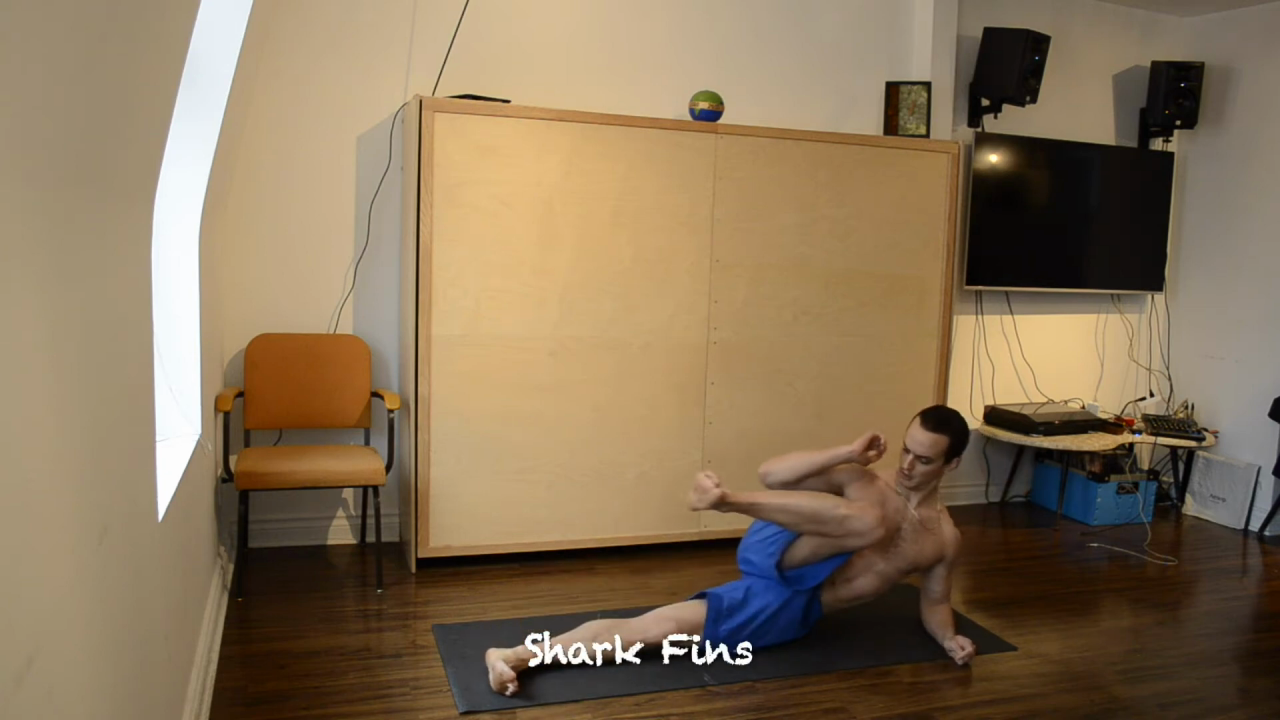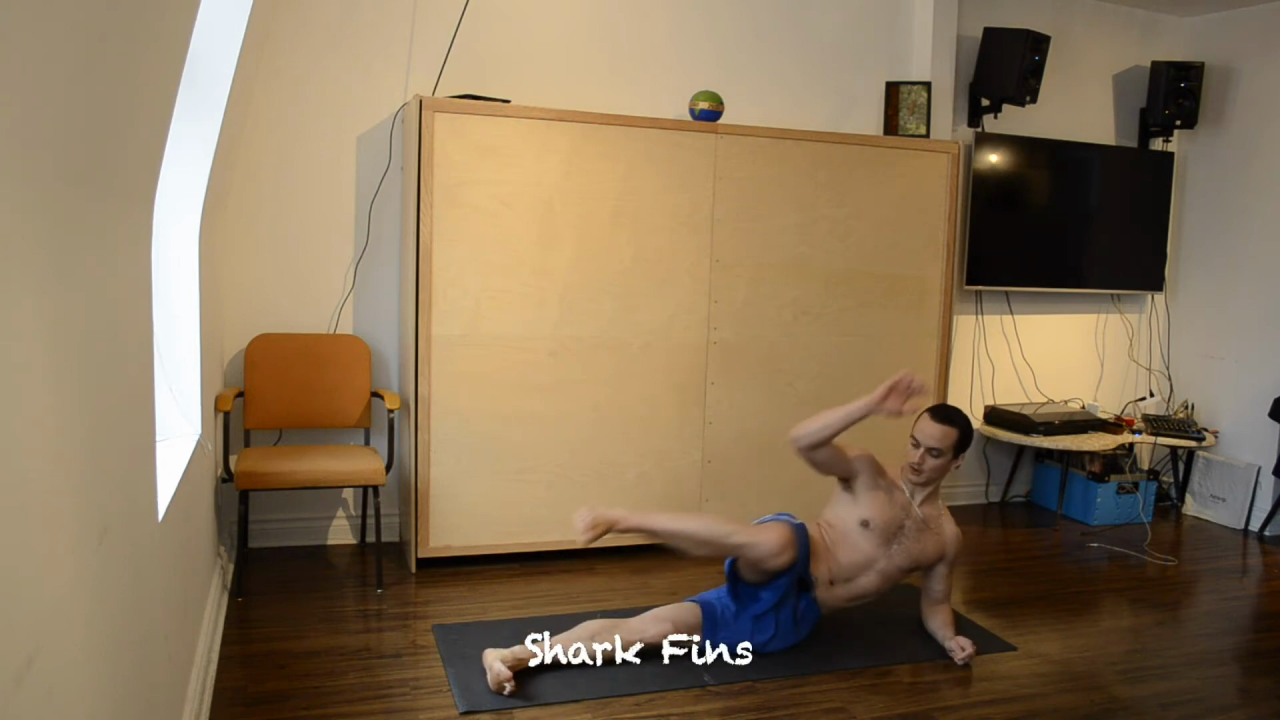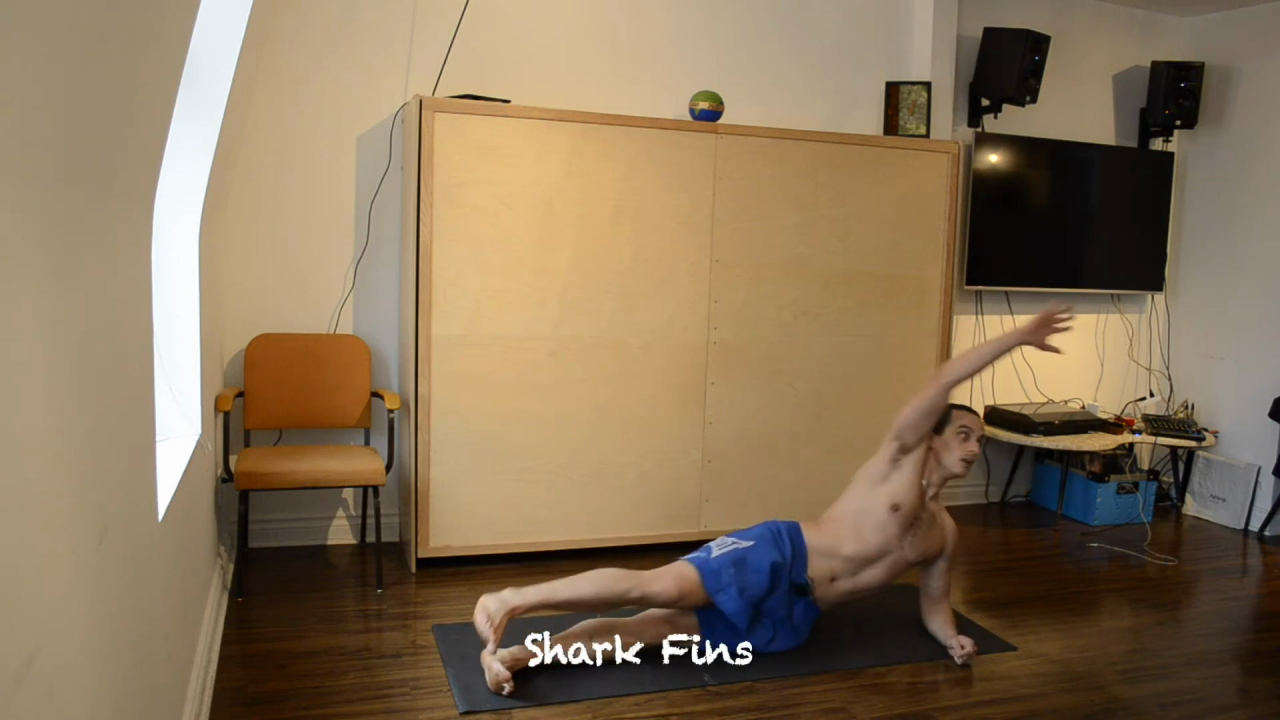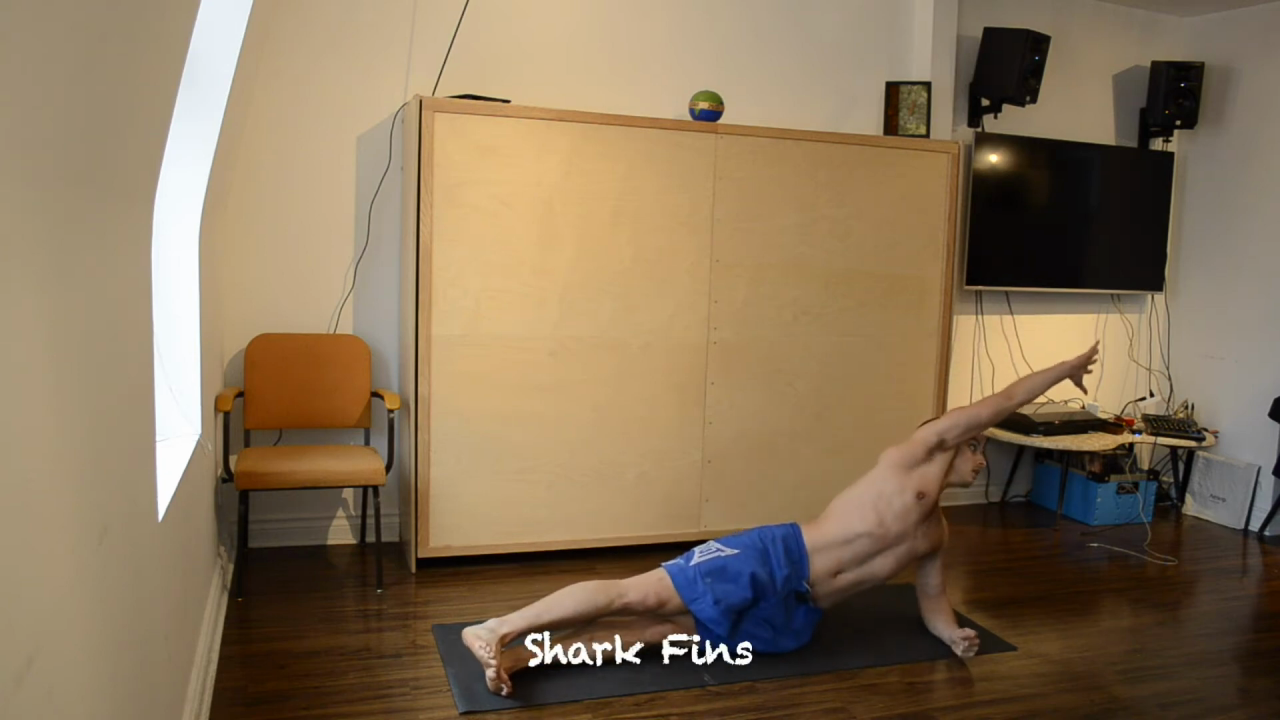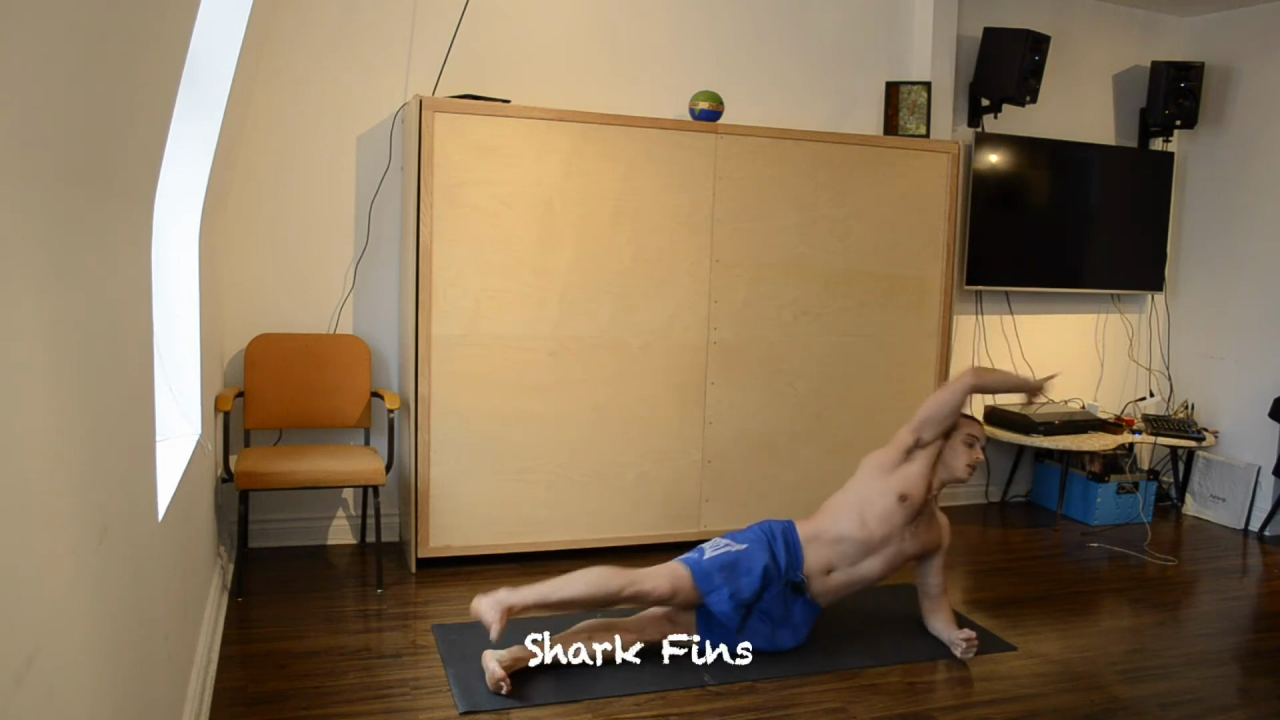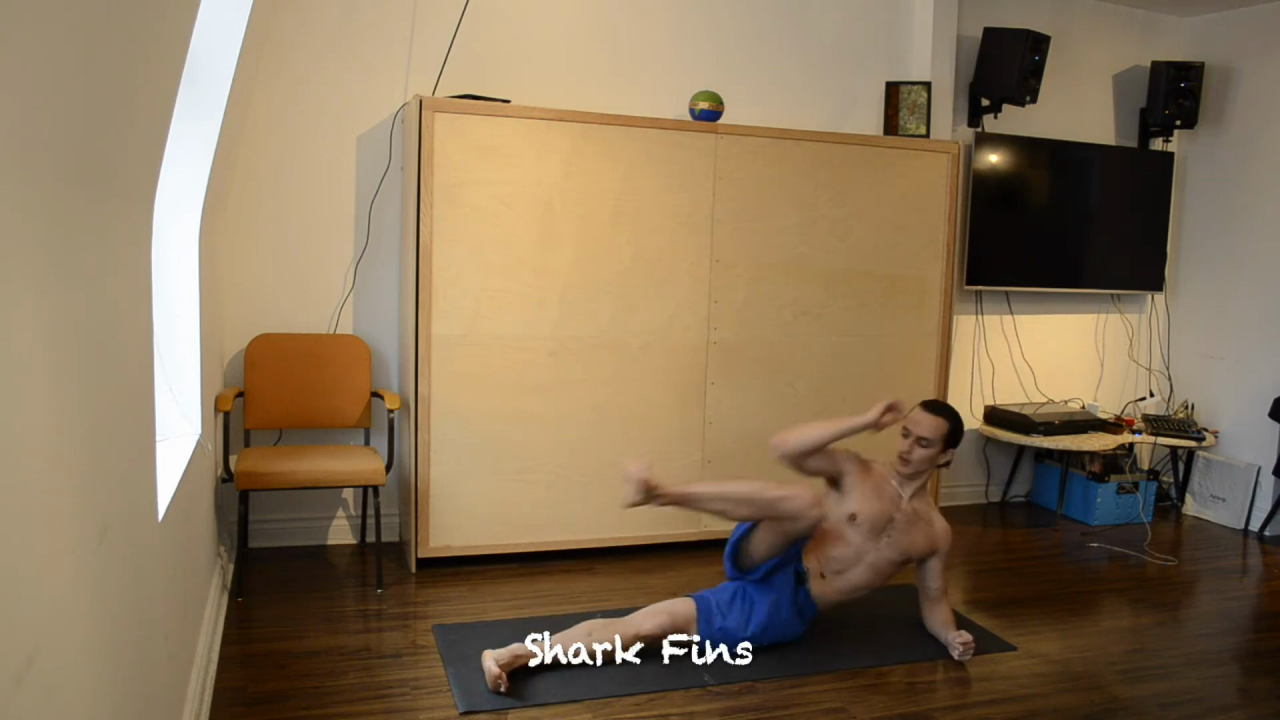
dt=0.4s
person 1, frame 1
left shoulder: (945, 537)
right shoulder: (860, 480)
left elbow: (935, 603)
right elbow: (770, 474)
left wrist: (950, 638)
right wrist: (849, 453)
left hip: (794, 612)
right hip: (777, 564)
left knee: (660, 628)
right knee: (869, 521)
left ankle: (521, 656)
person 1, frame 2
left shoulder: (946, 536)
right shoulder: (867, 473)
left elbow: (935, 602)
right elbow: (802, 439)
left wrist: (950, 638)
right wrist: (870, 403)
left hip: (792, 616)
right hip: (774, 570)
left knee: (660, 625)
right knee: (773, 543)
left ankle: (518, 657)
right ankle: (600, 548)
person 1, frame 3
left shoulder: (943, 533)
right shoulder: (904, 457)
left elbow: (934, 603)
right elbow: (940, 385)
left wrist: (952, 637)
right wrist: (1013, 338)
left hip: (791, 616)
right hip: (779, 553)
left knee: (655, 627)
right knee: (661, 588)
left ankle: (517, 655)
right ankle: (512, 600)
person 1, frame 4
left shoulder: (934, 531)
right shoulder: (920, 456)
left elbow: (932, 599)
right elbow: (997, 403)
left wrist: (954, 634)
right wrist: (1064, 369)
left hip: (790, 617)
right hip: (773, 561)
left knee: (664, 628)
right knee: (642, 598)
left ankle: (519, 655)
right ankle: (497, 633)
person 1, frame 5
left shoulder: (936, 533)
right shoulder: (909, 455)
left elbow: (933, 601)
right elbow: (964, 381)
left wrist: (951, 634)
right wrist: (1024, 383)
left hip: (790, 615)
right hip: (771, 557)
left knee: (665, 626)
right knee: (653, 586)
left ankle: (518, 655)
right ankle: (510, 598)
person 1, frame 6
left shoulder: (935, 533)
right shoulder: (857, 472)
left elbow: (934, 601)
right elbow: (784, 447)
left wrist: (952, 635)
right wrist: (865, 421)
left hip: (789, 613)
right hip: (770, 567)
left knee: (662, 623)
right knee: (806, 502)
left ankle: (519, 655)
